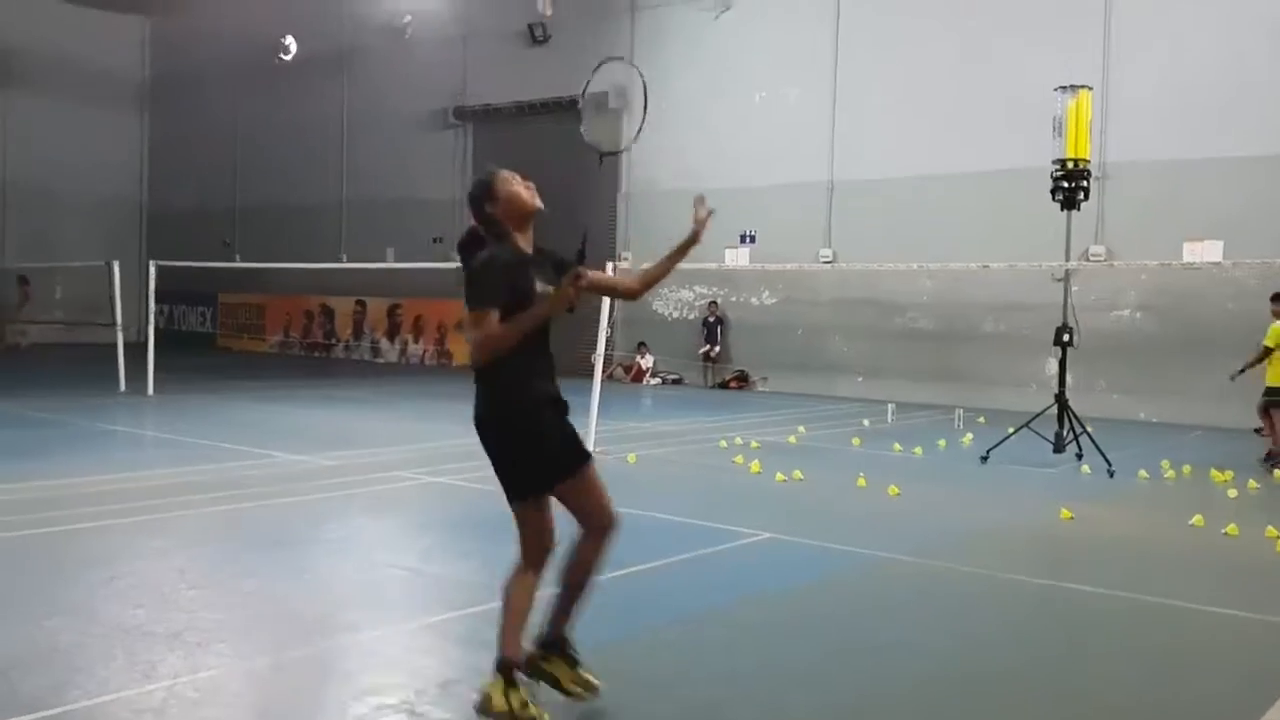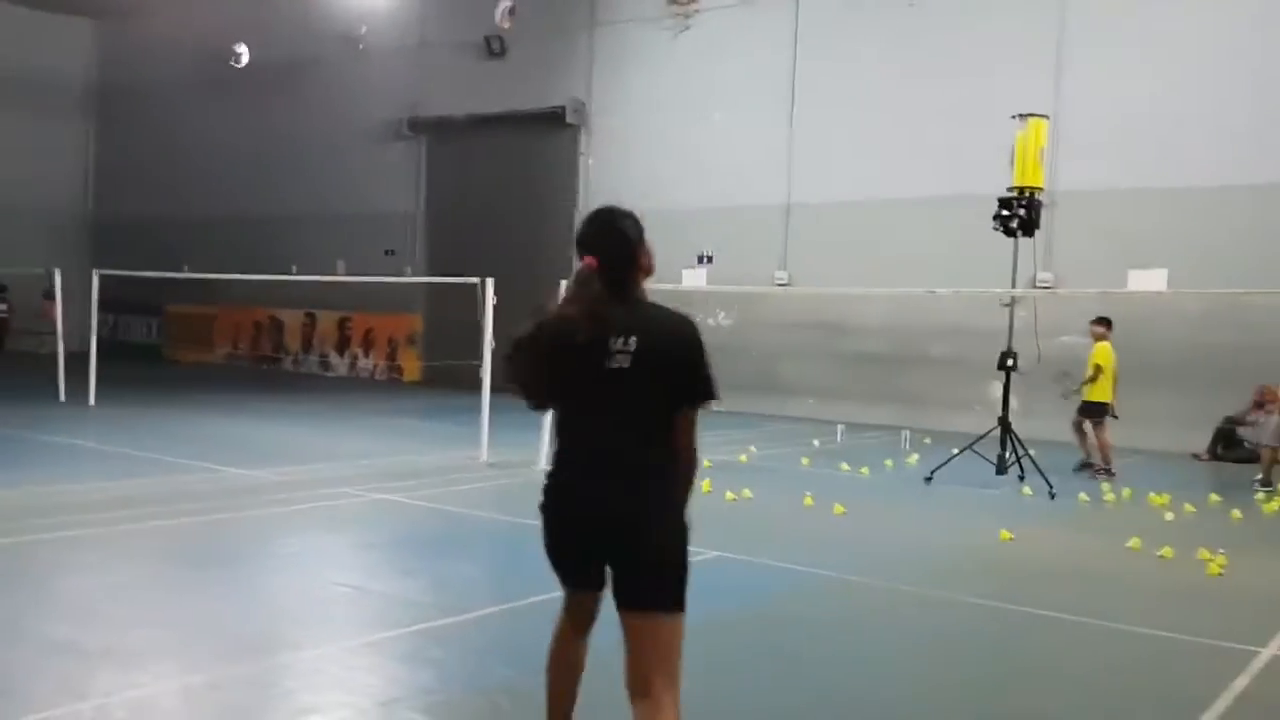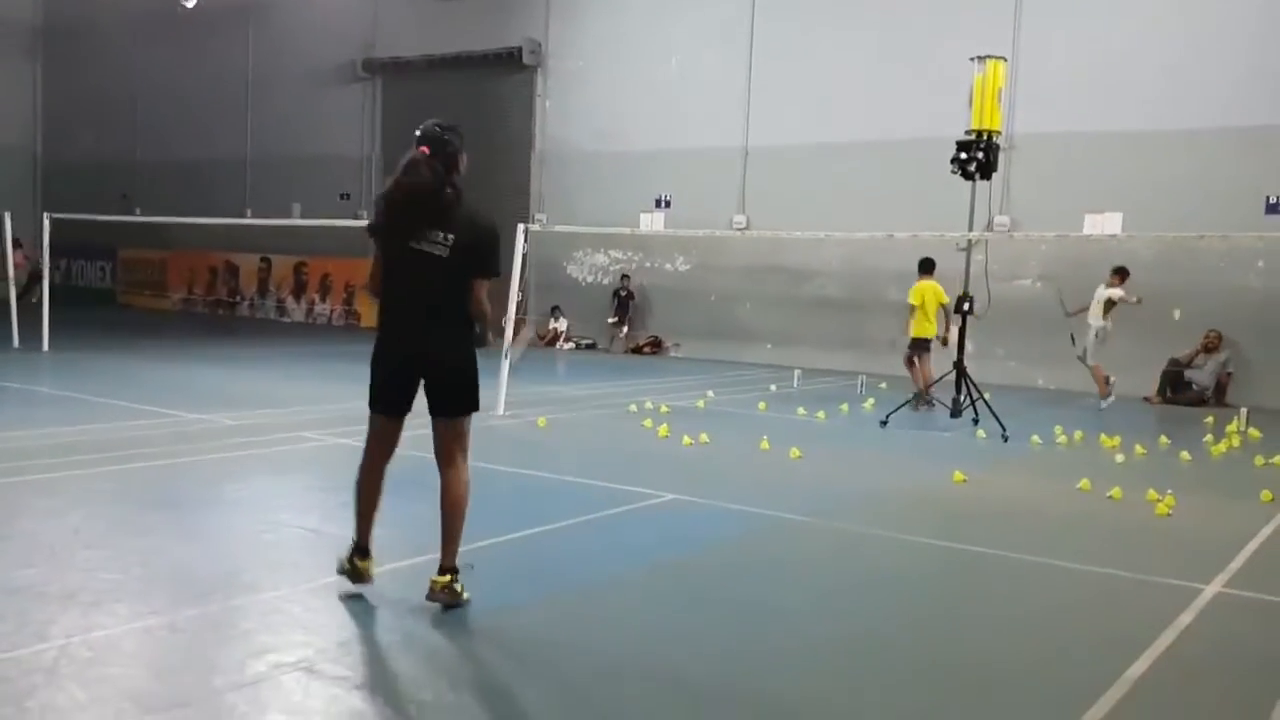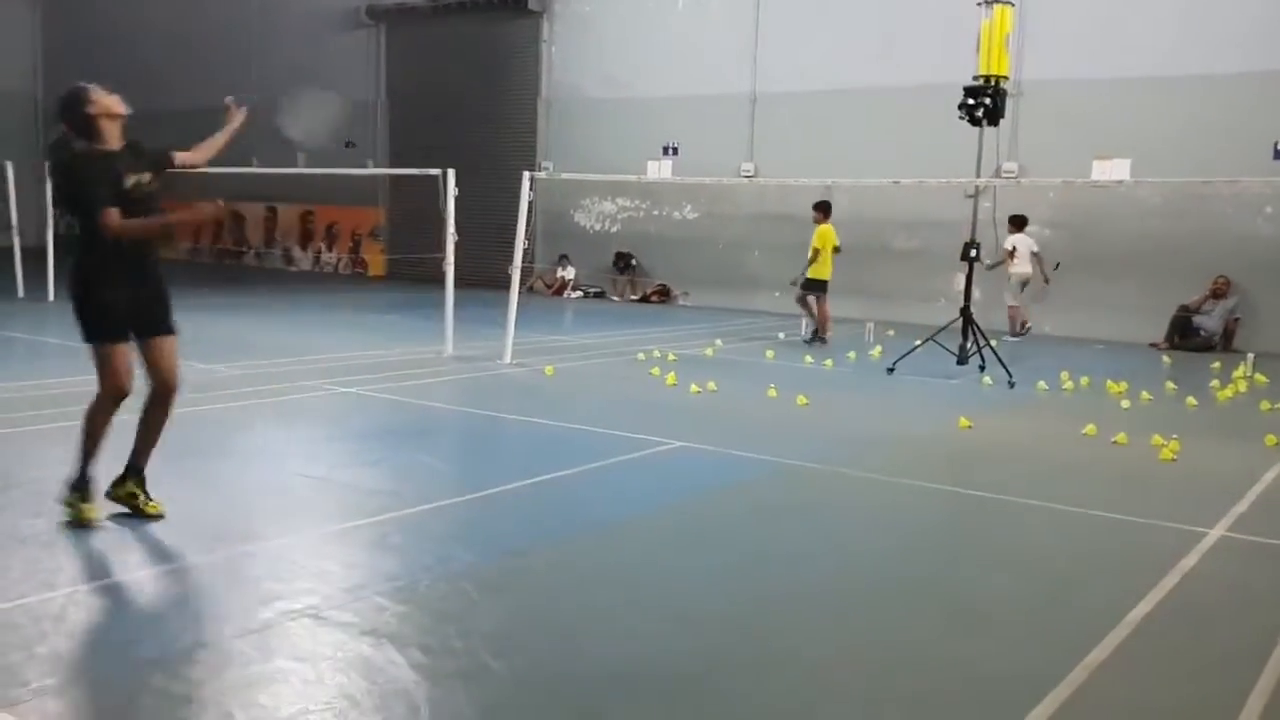
dt=1s
person 1, frame 1
left shoulder: (545, 262)
right shoulder: (494, 264)
left elbow: (630, 287)
right elbow: (483, 347)
left wrist: (688, 242)
right wrist: (545, 311)
left hip: (532, 410)
right hip: (516, 413)
left knee: (537, 551)
right knee: (599, 521)
right ankle: (552, 645)
person 1, frame 2
left shoulder: (563, 330)
right shoulder: (675, 332)
right elbow: (683, 445)
right wrist: (674, 507)
left hip: (568, 502)
right hip: (645, 507)
left knee: (575, 621)
person 1, frame 3
left shoulder: (394, 212)
right shoulder: (477, 227)
left elbow: (375, 286)
right elbow: (478, 305)
right wrist: (482, 332)
left hip: (395, 347)
right hip: (452, 352)
left knee: (377, 454)
right knee: (453, 461)
left ankle: (362, 556)
right ankle: (446, 575)
person 1, frame 4
left shoulder: (139, 153)
right shoulder: (88, 164)
left elbow: (194, 157)
right elbow: (114, 228)
left wrist: (232, 125)
right wrist: (182, 218)
left hip: (144, 281)
right hip: (102, 285)
left knee: (166, 383)
right knee: (117, 386)
left ankle: (131, 479)
right ankle: (80, 485)
